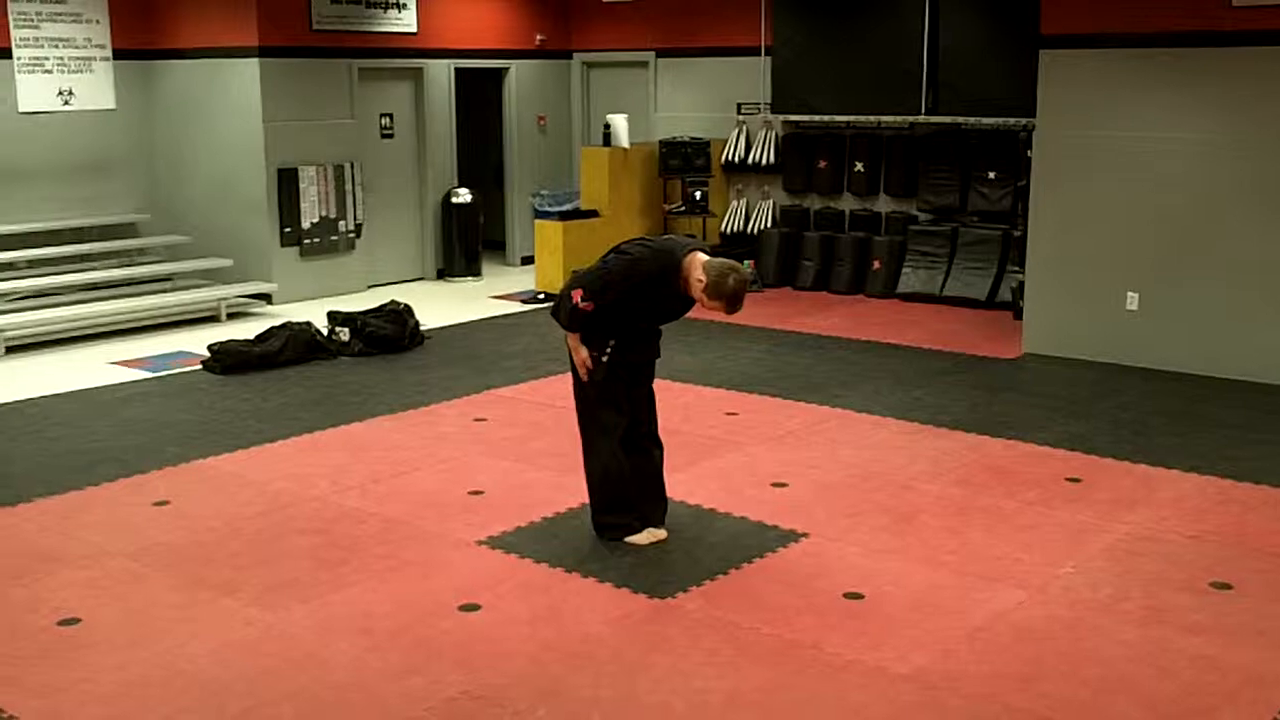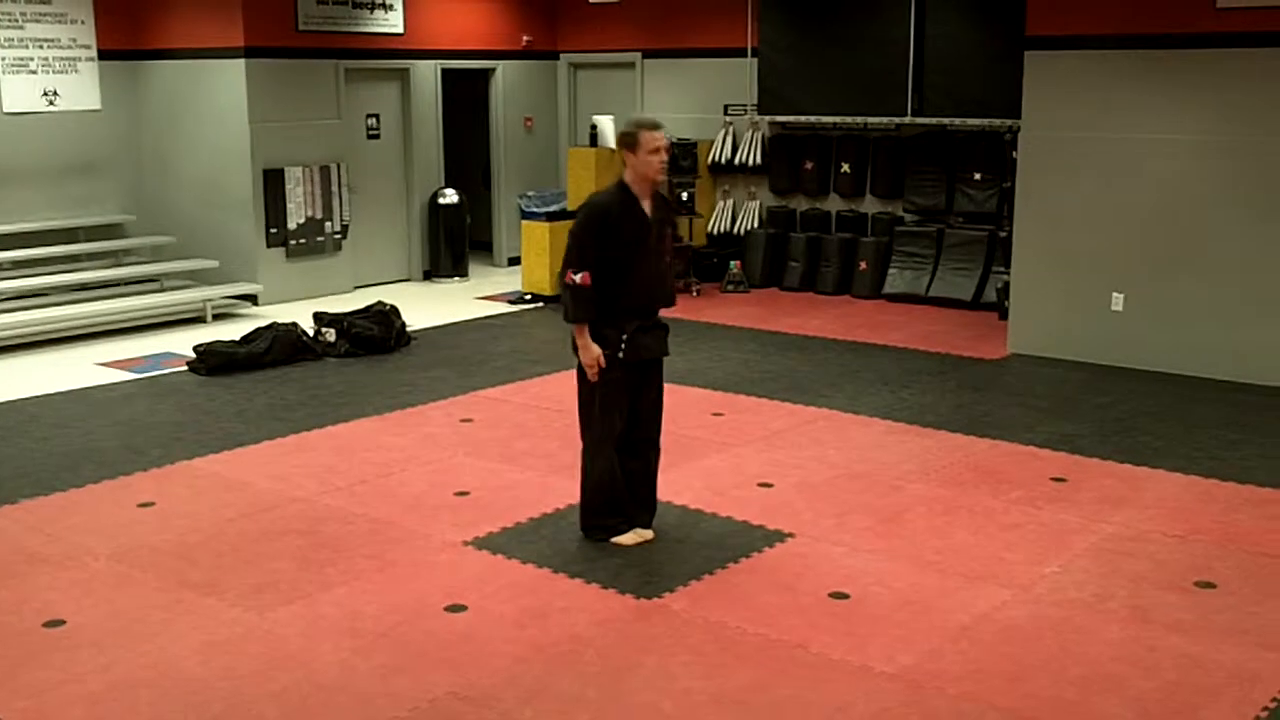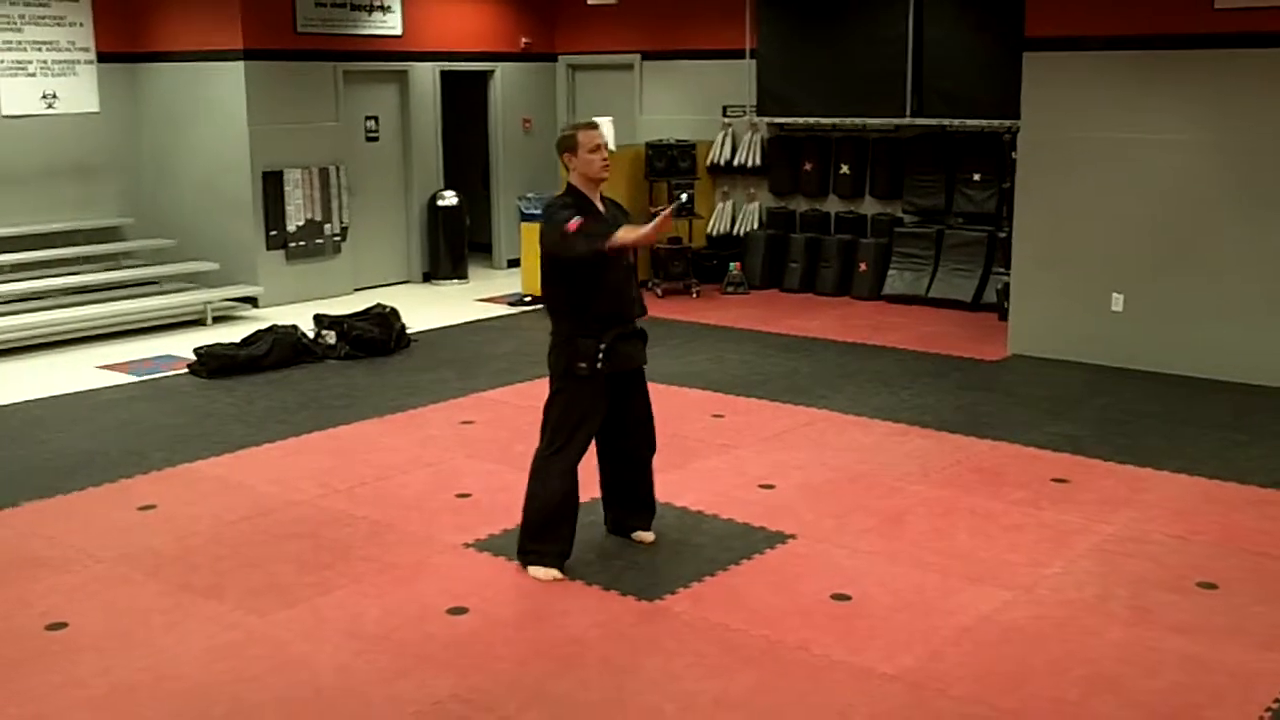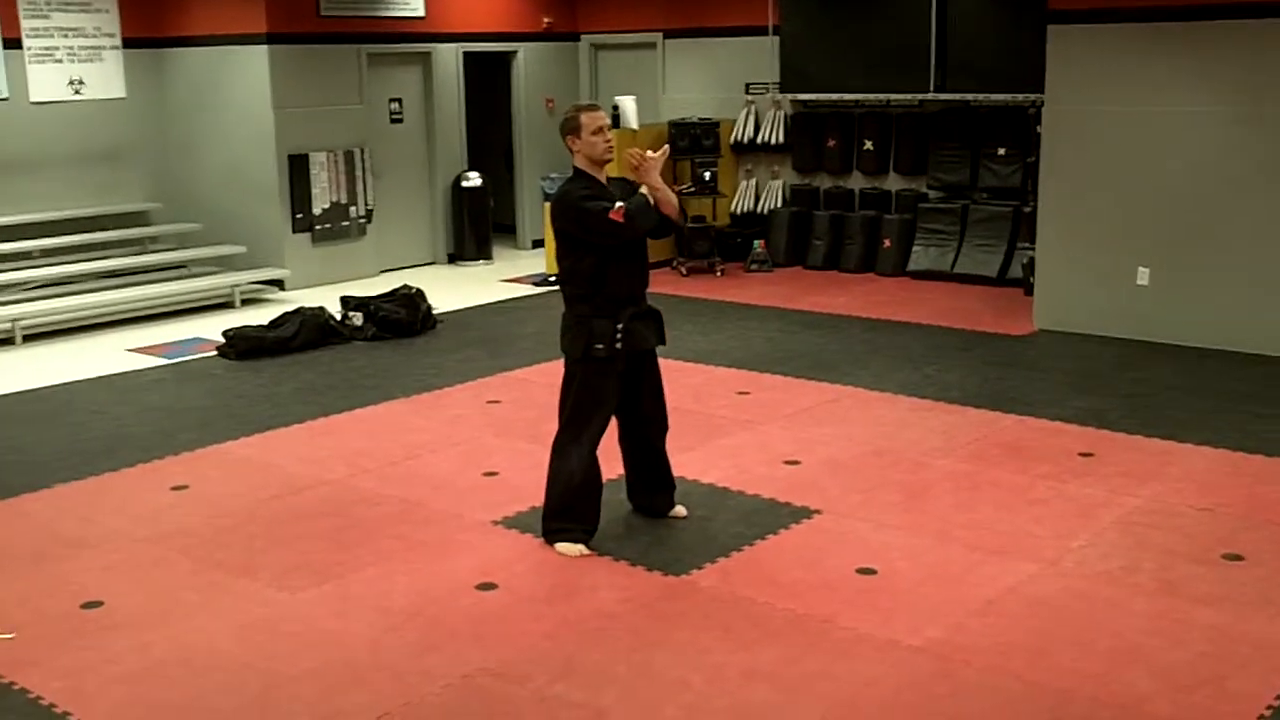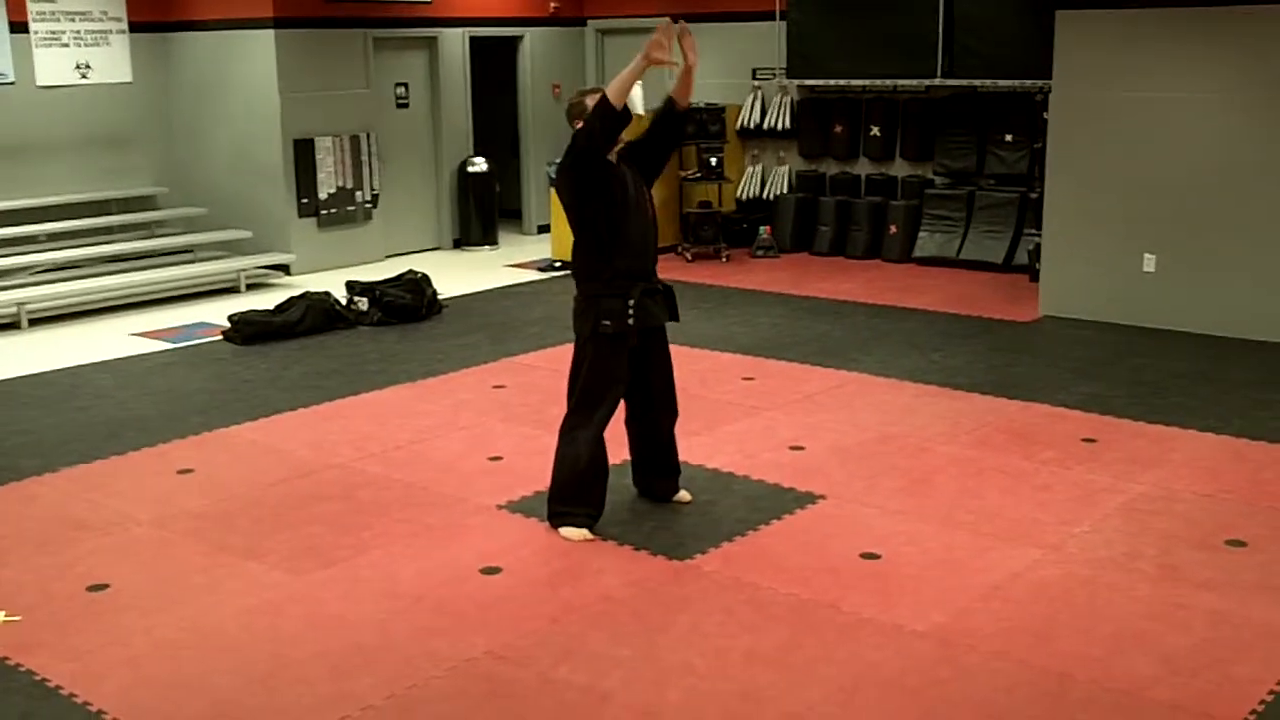
dt=1s
person 1, frame 1
left shoulder: (702, 266)
right shoulder: (646, 262)
right elbow: (579, 289)
left wrist: (646, 340)
right wrist: (575, 344)
left hip: (638, 342)
right hip: (600, 342)
left knee: (642, 429)
right knee: (606, 428)
left ankle: (648, 514)
right ankle: (617, 521)
person 1, frame 2
left shoulder: (663, 209)
right shoulder: (600, 210)
right elbow: (577, 279)
right wrist: (585, 342)
left hip: (647, 337)
right hip: (606, 340)
left knee: (644, 432)
right knee: (605, 432)
left ankle: (636, 515)
right ankle: (604, 522)
person 1, frame 3
left shoulder: (615, 211)
right shoulder: (560, 214)
right elbow: (585, 242)
right wrist: (638, 236)
left hip: (623, 343)
right hip: (579, 350)
left knee: (634, 440)
right knee: (560, 449)
left ankle: (630, 517)
right ankle: (541, 549)
person 1, frame 4
left shoulder: (623, 188)
right shoulder: (571, 199)
left elbow: (668, 221)
right elbow: (628, 226)
left wrist: (653, 182)
right wrist: (647, 185)
left hip: (634, 322)
right hip: (593, 330)
left knee: (647, 418)
right knee: (581, 429)
left ankle: (653, 497)
right ankle: (565, 525)
person 1, frame 5
left shoulder: (634, 161)
right shoulder: (577, 171)
left elbow: (672, 121)
right elbow: (600, 124)
left wrist: (686, 69)
right wrist: (642, 61)
left hip: (645, 304)
right hip: (604, 311)
left knee: (656, 404)
right knee: (589, 413)
left ankle: (658, 481)
right ankle: (570, 509)
